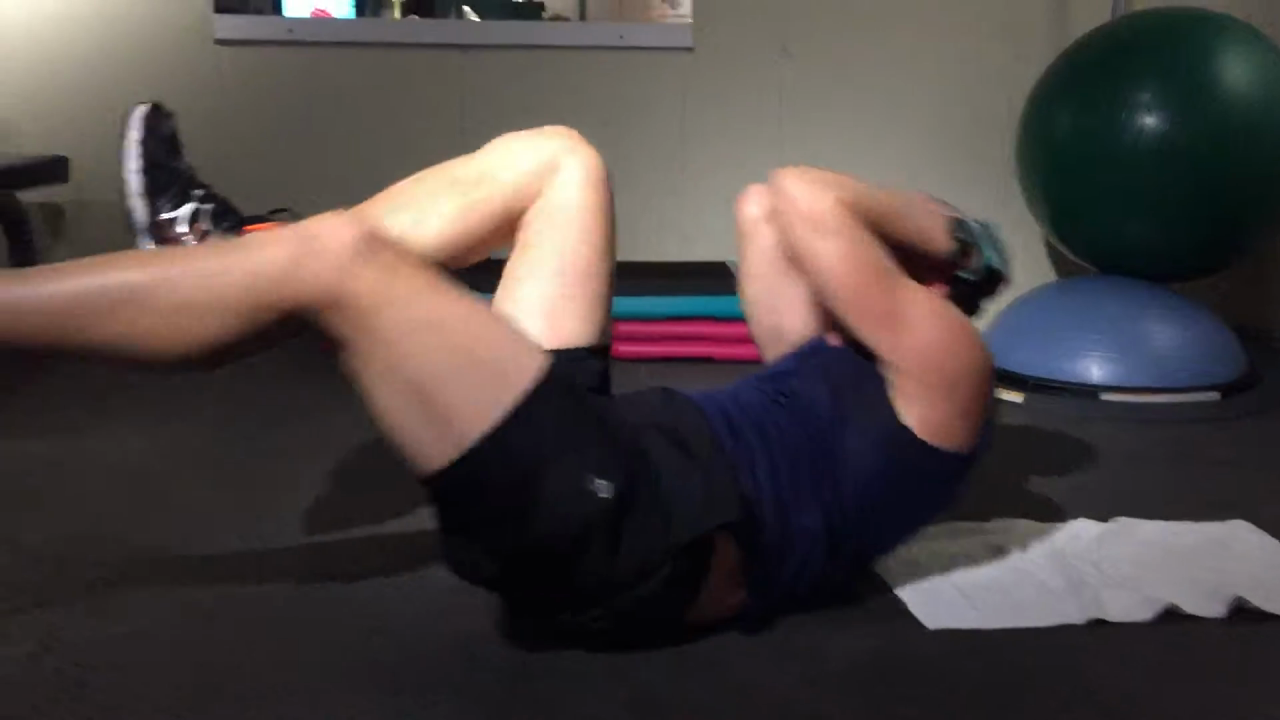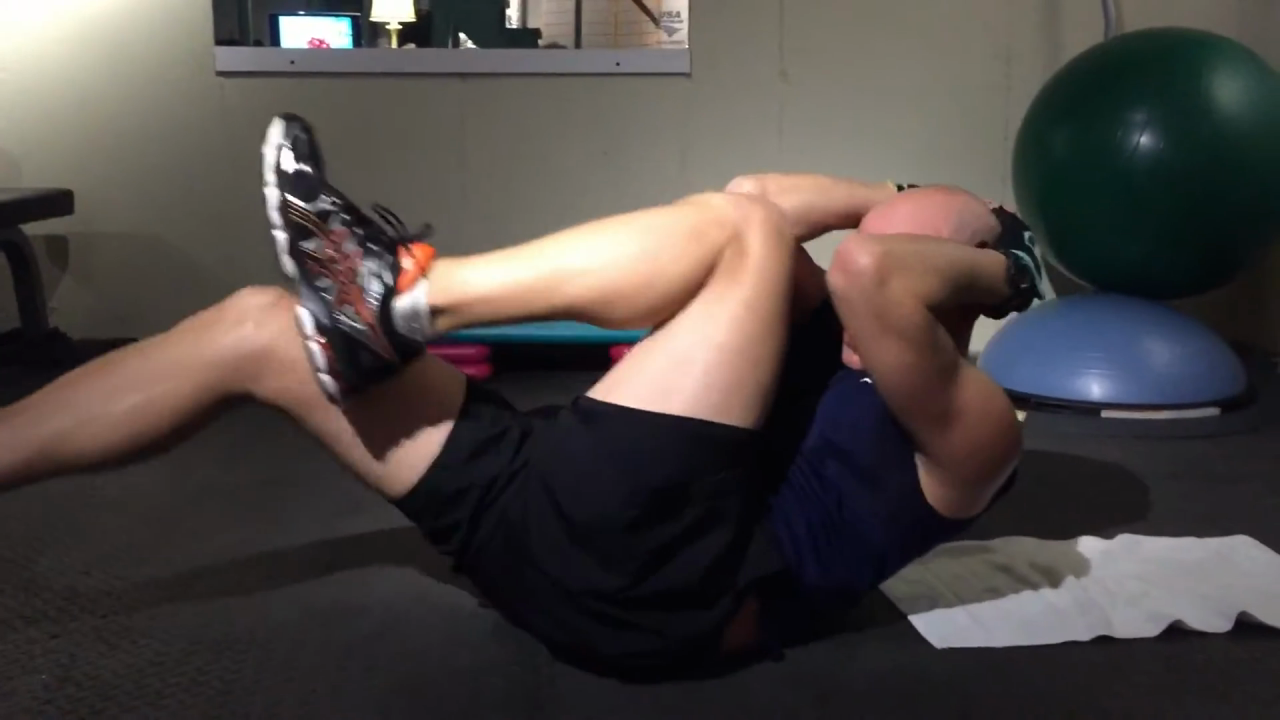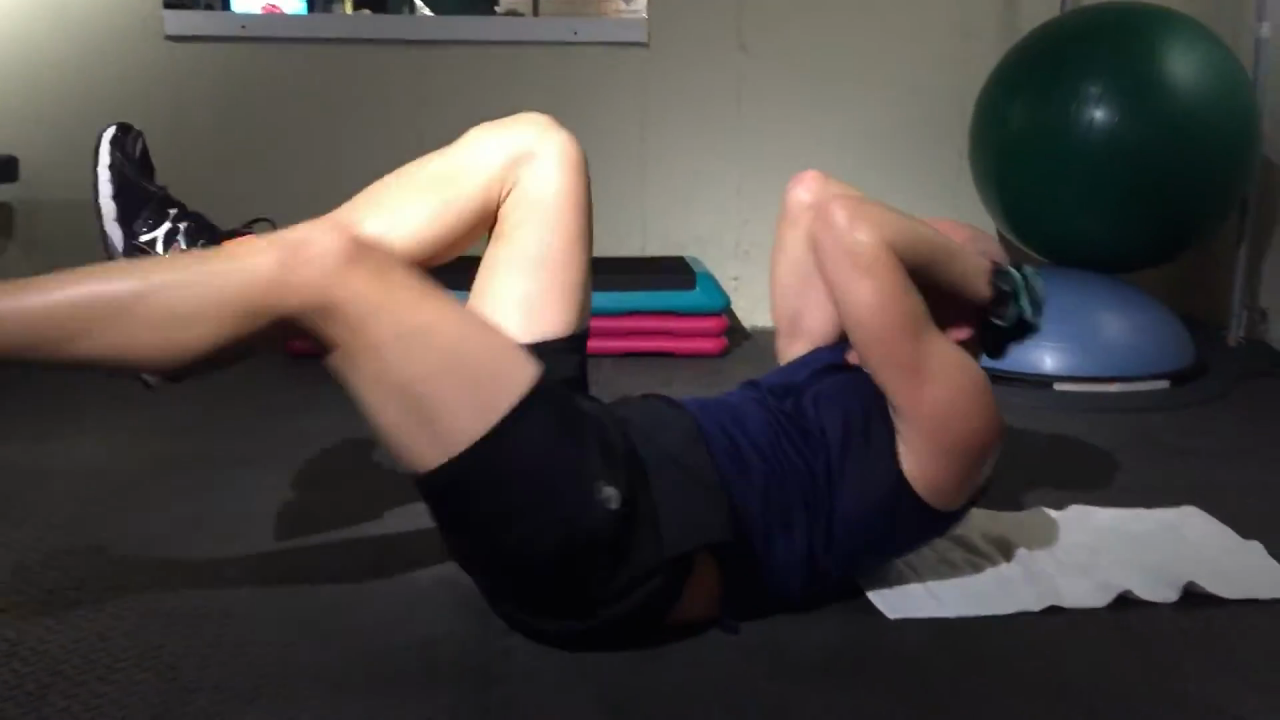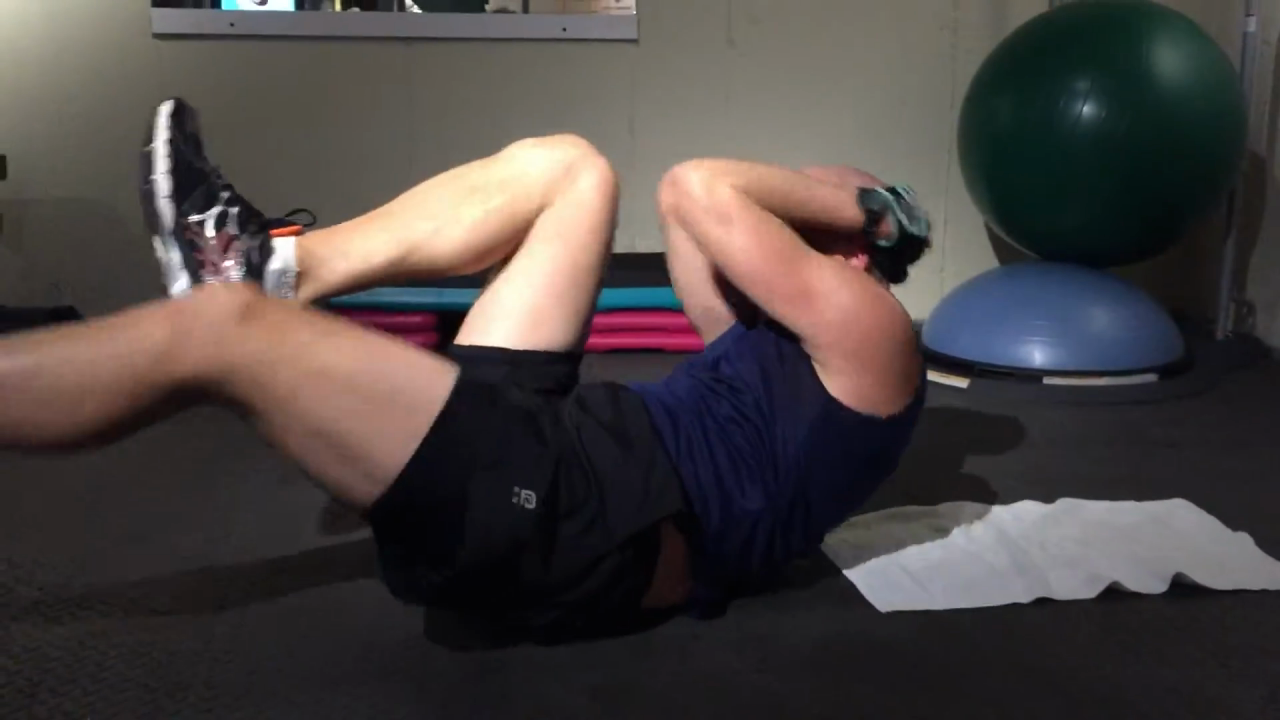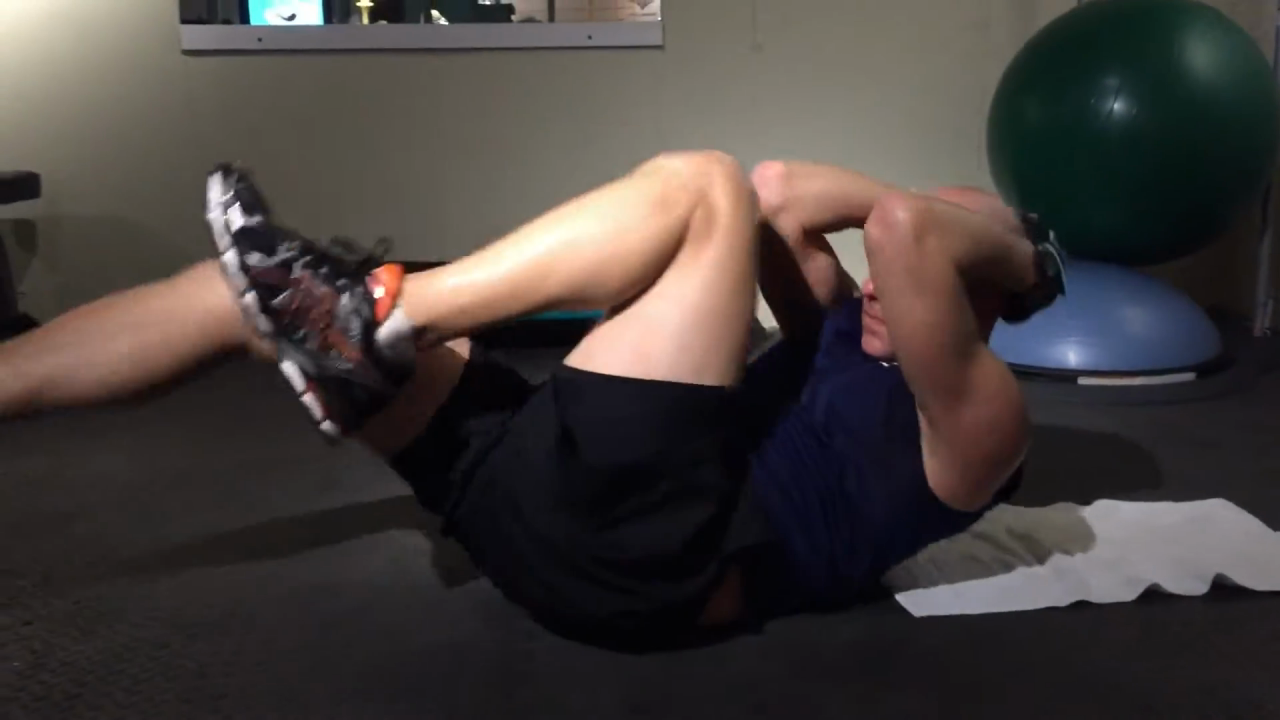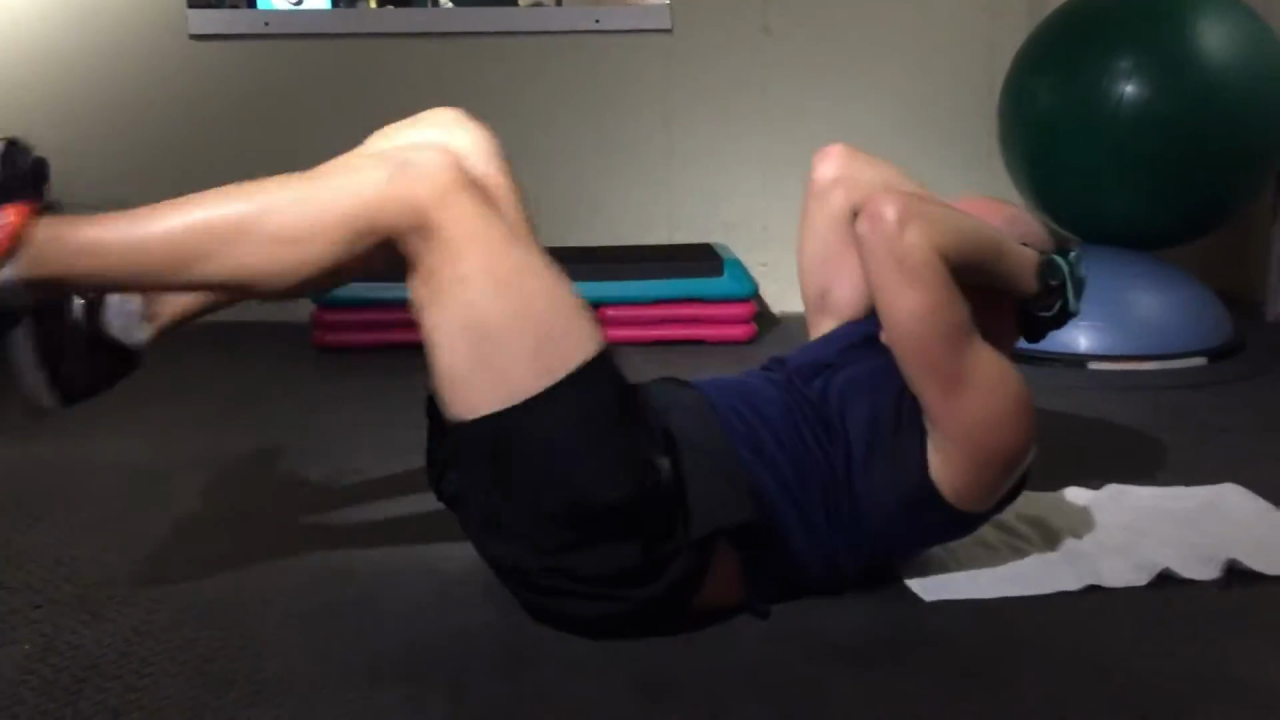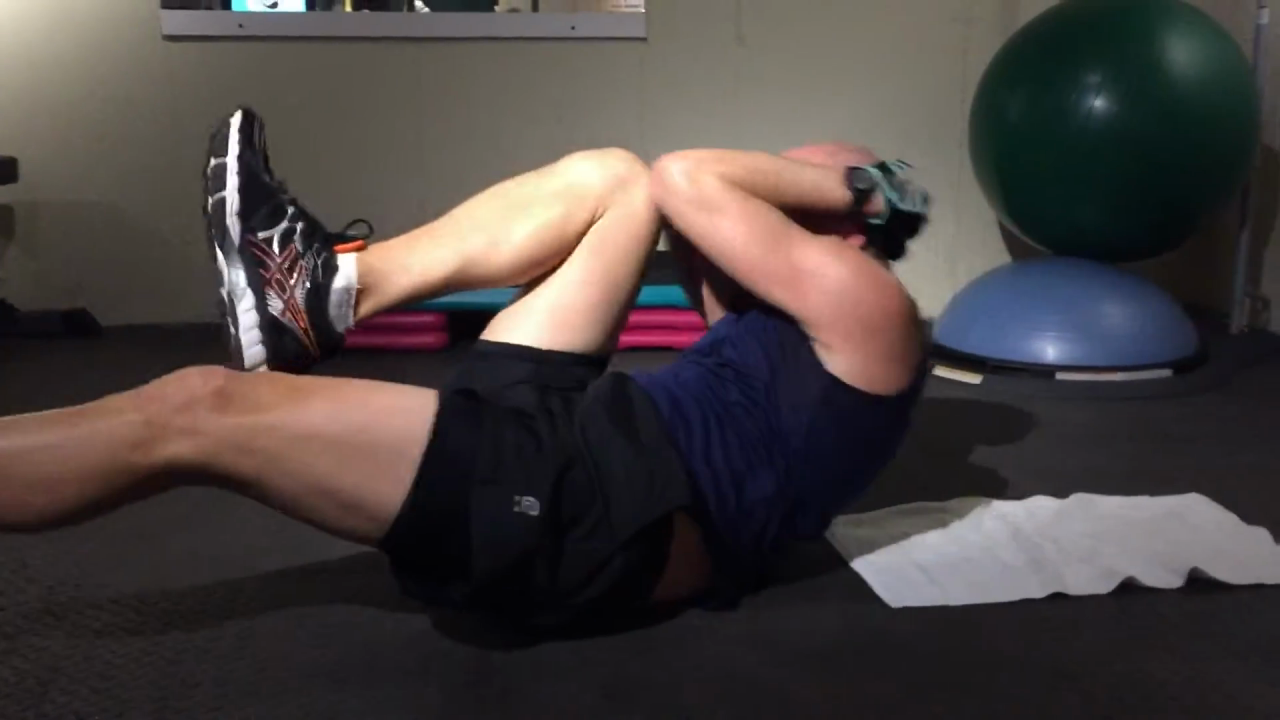
dt=0.7s
person 1, frame 1
left shoulder: (944, 368)
right shoulder: (837, 357)
left elbow: (804, 195)
right elbow: (763, 211)
left wrist: (931, 233)
left hip: (616, 533)
right hip: (599, 480)
left knee: (333, 265)
right knee: (556, 160)
right ankle: (214, 251)
person 1, frame 2
left shoulder: (971, 430)
right shoulder: (835, 336)
left elbow: (873, 271)
right elbow: (754, 192)
left wrist: (986, 267)
right wrist: (894, 200)
left hip: (638, 563)
right hip: (543, 502)
left knee: (742, 237)
right knee: (259, 326)
left ankle: (406, 293)
person 1, frame 3
left shoulder: (953, 415)
right shoulder: (850, 369)
left elbow: (844, 225)
right elbow: (808, 194)
left wrist: (977, 273)
right wrist: (954, 252)
left hip: (611, 537)
right hip: (579, 465)
left knee: (326, 271)
right knee: (530, 148)
right ankle: (214, 267)
person 1, frame 4
left shoulder: (868, 331)
right shoulder: (788, 342)
left elbow: (698, 191)
right elbow: (695, 221)
left wrist: (850, 204)
right wrist: (844, 203)
left hip: (578, 525)
right hip: (545, 450)
left knee: (215, 332)
right knee: (567, 167)
right ankle: (281, 267)
person 1, frame 5
left shoulder: (977, 418)
right shoulder: (854, 332)
left elbow: (908, 232)
right elbow: (782, 184)
left wrist: (1013, 258)
right wrist: (934, 204)
left hip: (625, 533)
right hip: (548, 474)
left knee: (699, 183)
right knee: (248, 292)
left ankle: (377, 320)
person 1, frame 6
left shoulder: (985, 421)
right shoulder: (873, 341)
left elbow: (892, 222)
right elbow: (838, 173)
left wrist: (1018, 264)
right wrist: (988, 221)
left hip: (606, 533)
right hip: (572, 482)
left knee: (421, 187)
right knee: (443, 142)
right ankle: (127, 314)
person 1, frame 7
left shoulder: (867, 308)
right shoulder: (789, 324)
left elbow: (688, 181)
right elbow: (695, 199)
left wrist: (844, 190)
right wrist: (838, 184)
left hip: (590, 520)
right hip: (551, 439)
left knee: (196, 413)
right knee: (610, 181)
right ankle: (331, 285)
